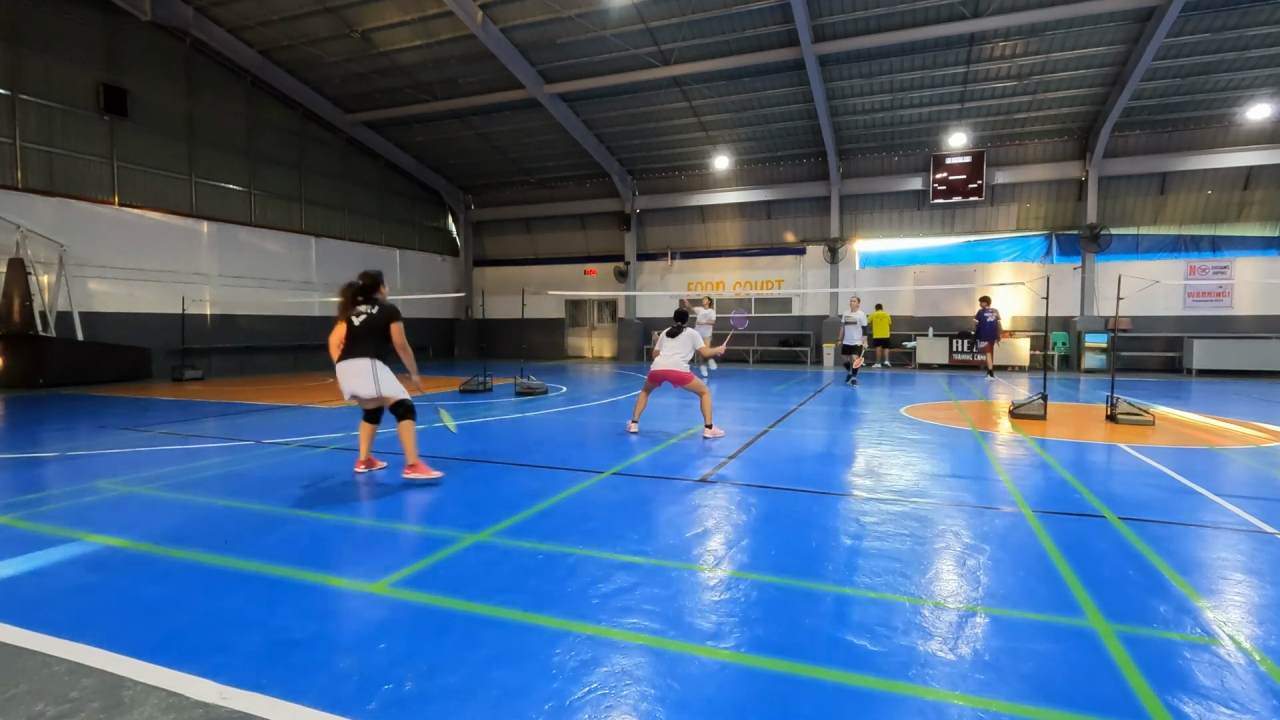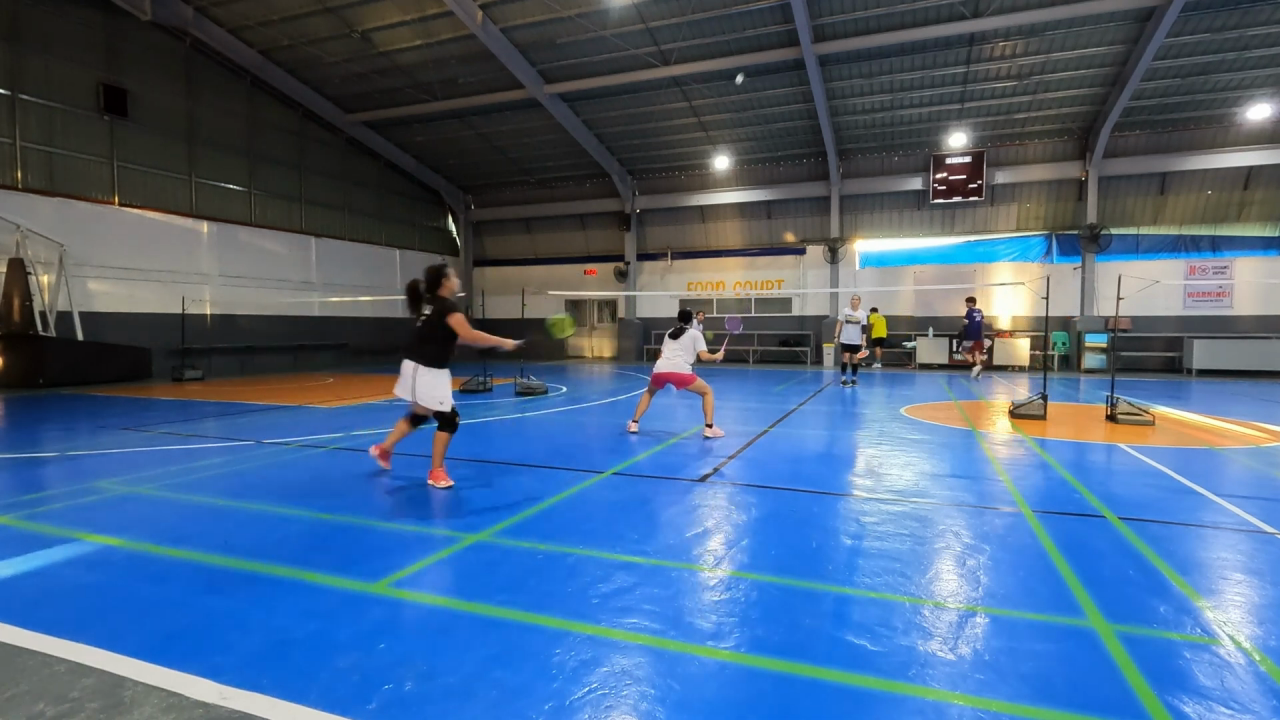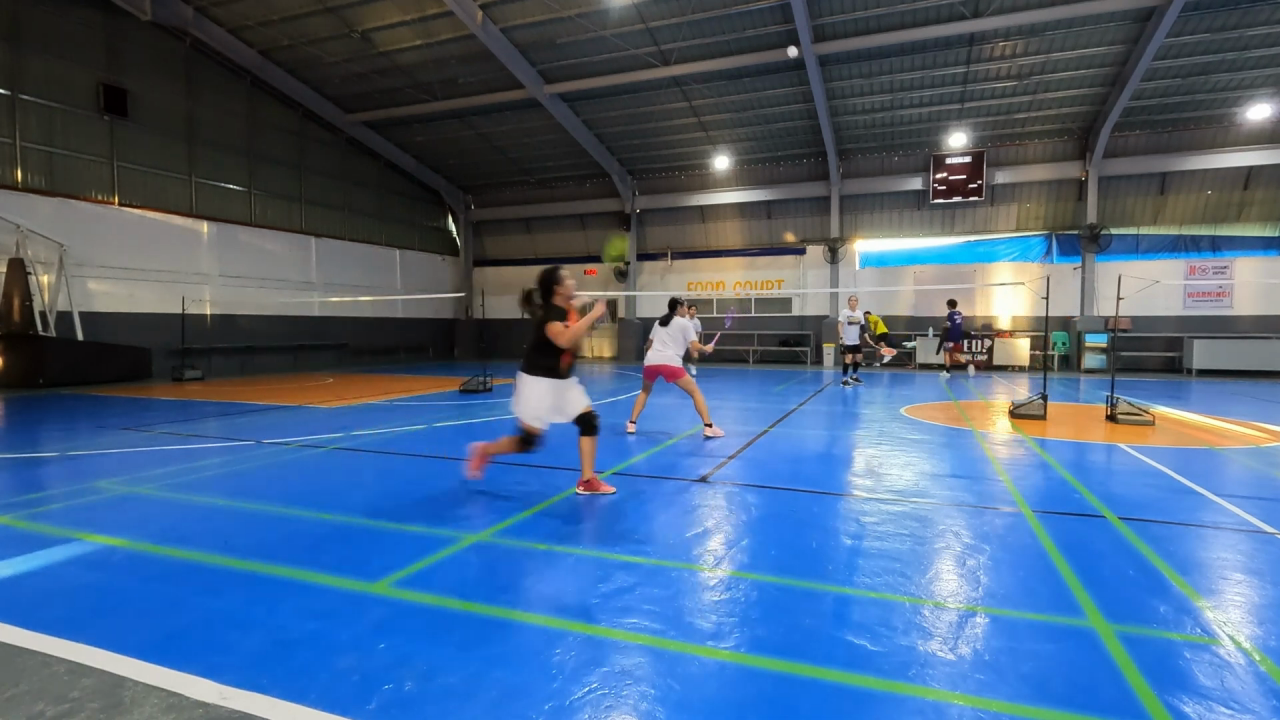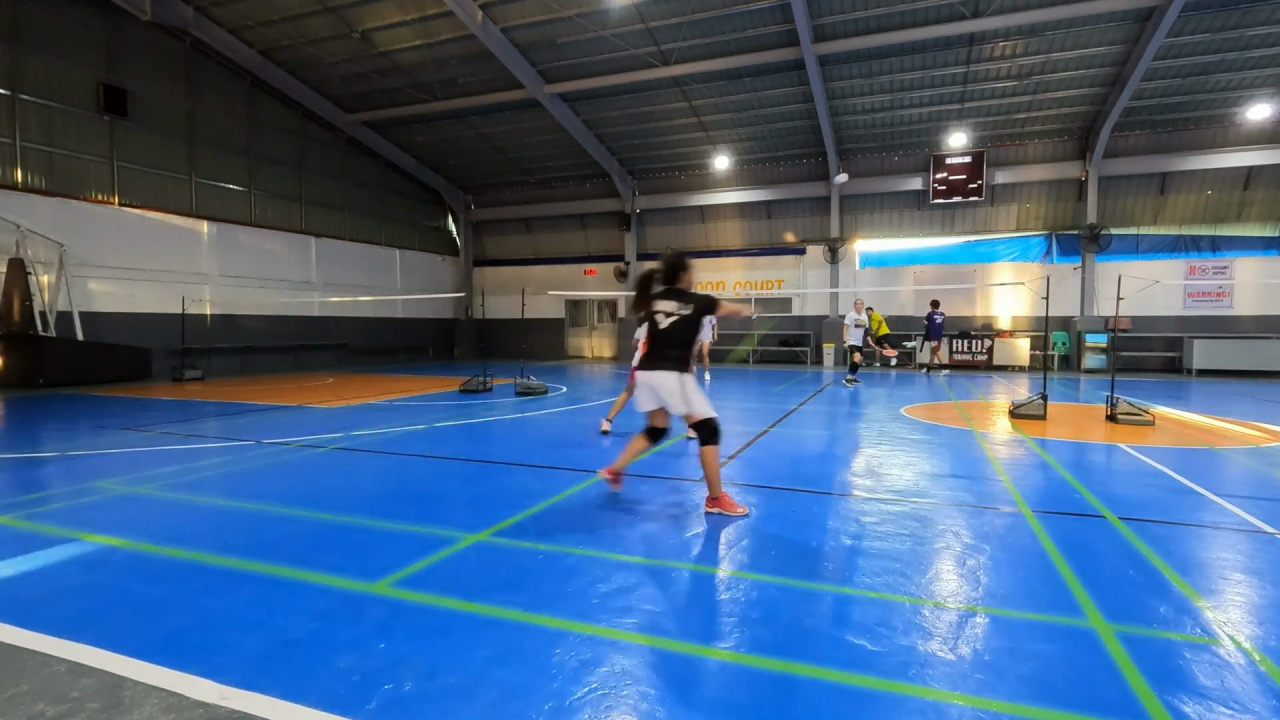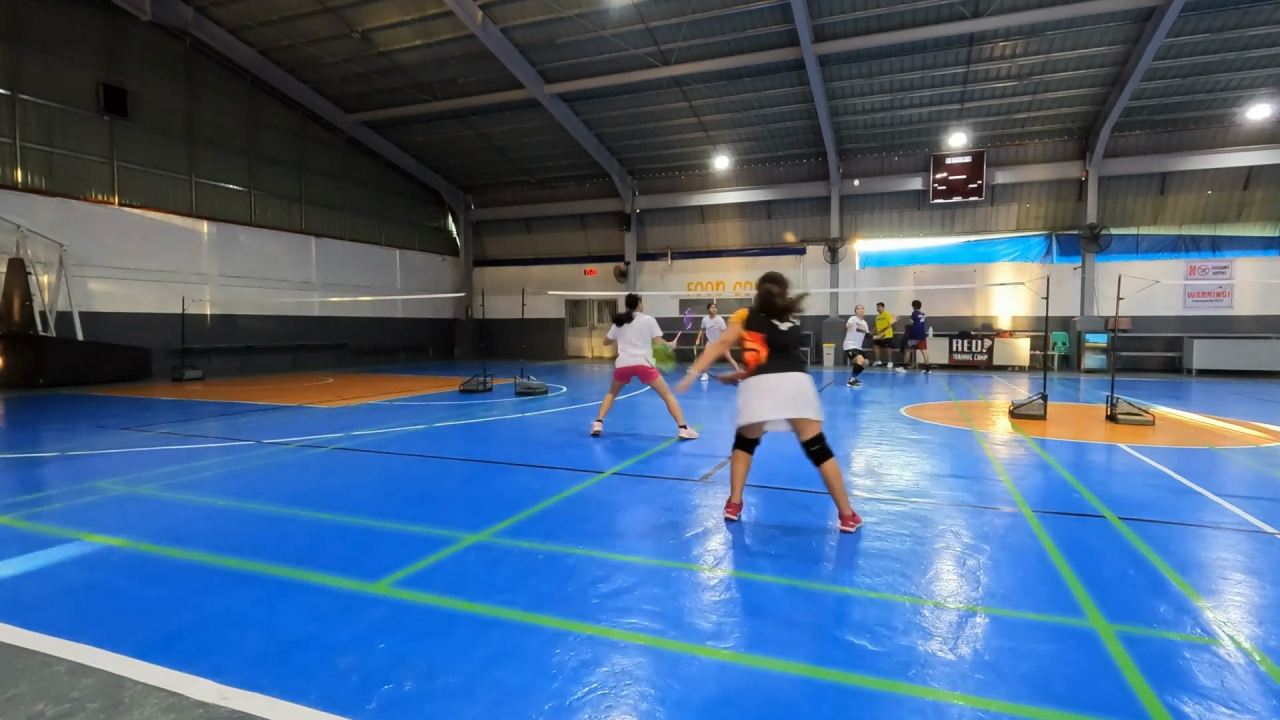
dt=0.4s
person 1, frame 1
left shoulder: (350, 310)
right shoulder: (389, 310)
left elbow: (334, 341)
right elbow: (401, 345)
left wrist: (341, 367)
right wrist: (415, 374)
left hip: (347, 367)
right hip: (368, 365)
left knee: (372, 411)
right knee: (405, 410)
left ankle: (364, 460)
right ankle: (413, 465)
person 1, frame 2
left shoulder: (431, 304)
right shoulder: (447, 306)
right elbow: (469, 335)
right wrist: (502, 342)
left hip: (426, 368)
right hip: (423, 370)
left knee: (419, 415)
right knee: (449, 419)
left ankle: (383, 449)
right ankle: (436, 471)
person 1, frame 3
left shoulder: (566, 308)
right shoulder: (550, 313)
right elbow: (565, 340)
right wrist: (593, 315)
left hip: (561, 380)
right hip: (537, 381)
left knee: (589, 421)
right knee: (529, 440)
left ankle: (588, 481)
right ankle: (482, 452)
person 1, frame 4
left shoulder: (654, 300)
right shoulder: (696, 302)
right elbow: (730, 310)
right wrist: (743, 311)
left hip: (647, 373)
right hip: (673, 376)
left knee: (655, 431)
right knee: (709, 430)
left ankle: (614, 470)
right ankle: (716, 498)
person 1, frame 5
left shoulder: (747, 316)
right shoulder: (794, 323)
left elbow: (719, 346)
left wrist: (692, 374)
right wrist: (739, 375)
left hip: (760, 384)
right hip: (796, 381)
left knee: (745, 441)
right knee: (818, 450)
left ankle: (734, 503)
right ankle: (847, 515)
